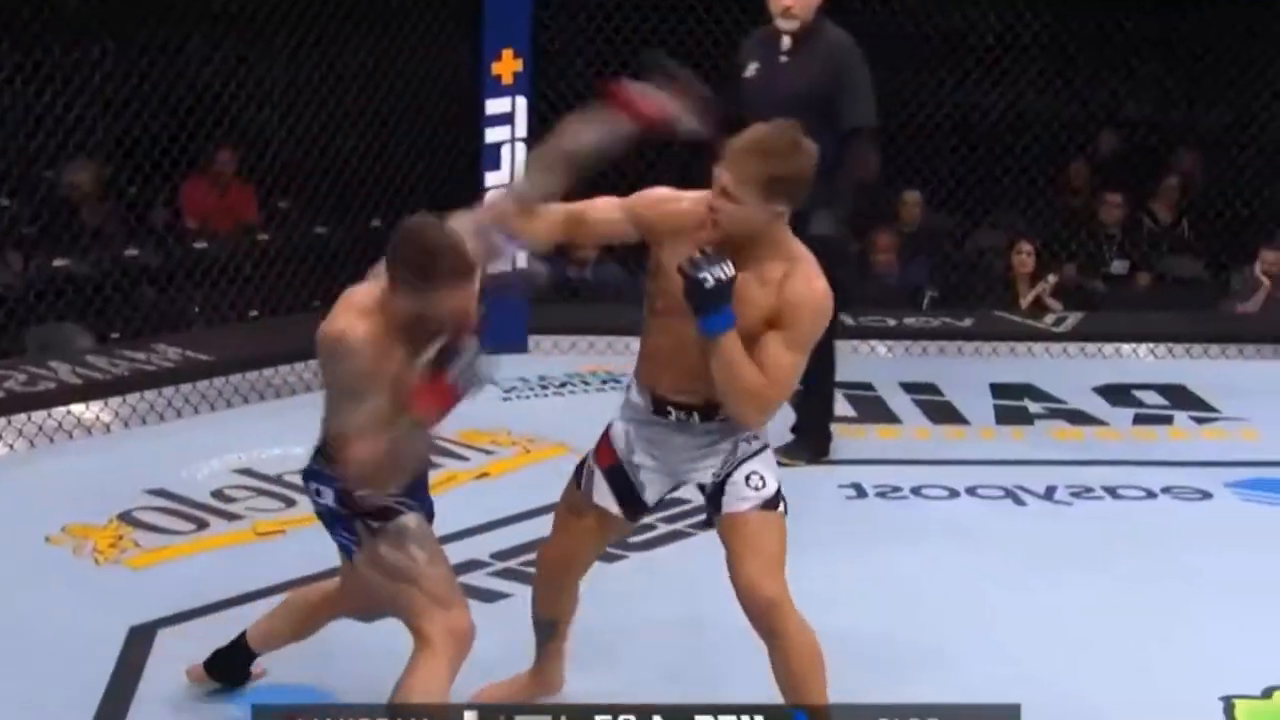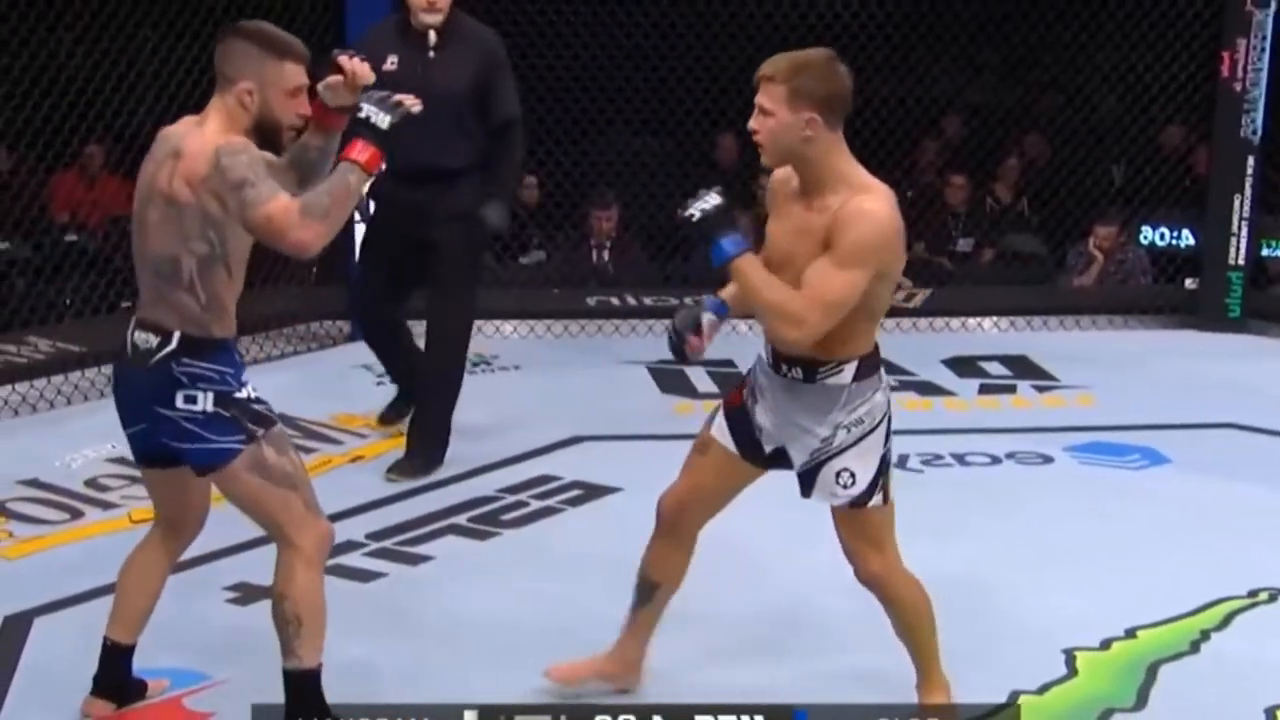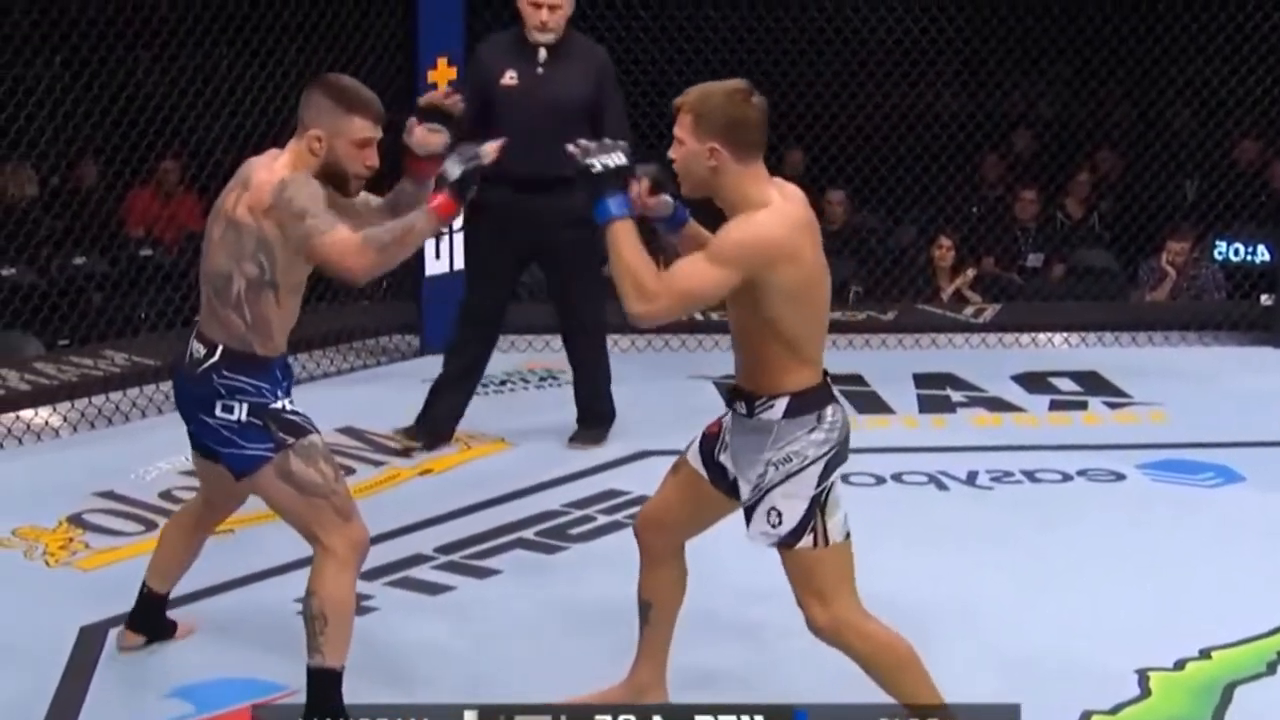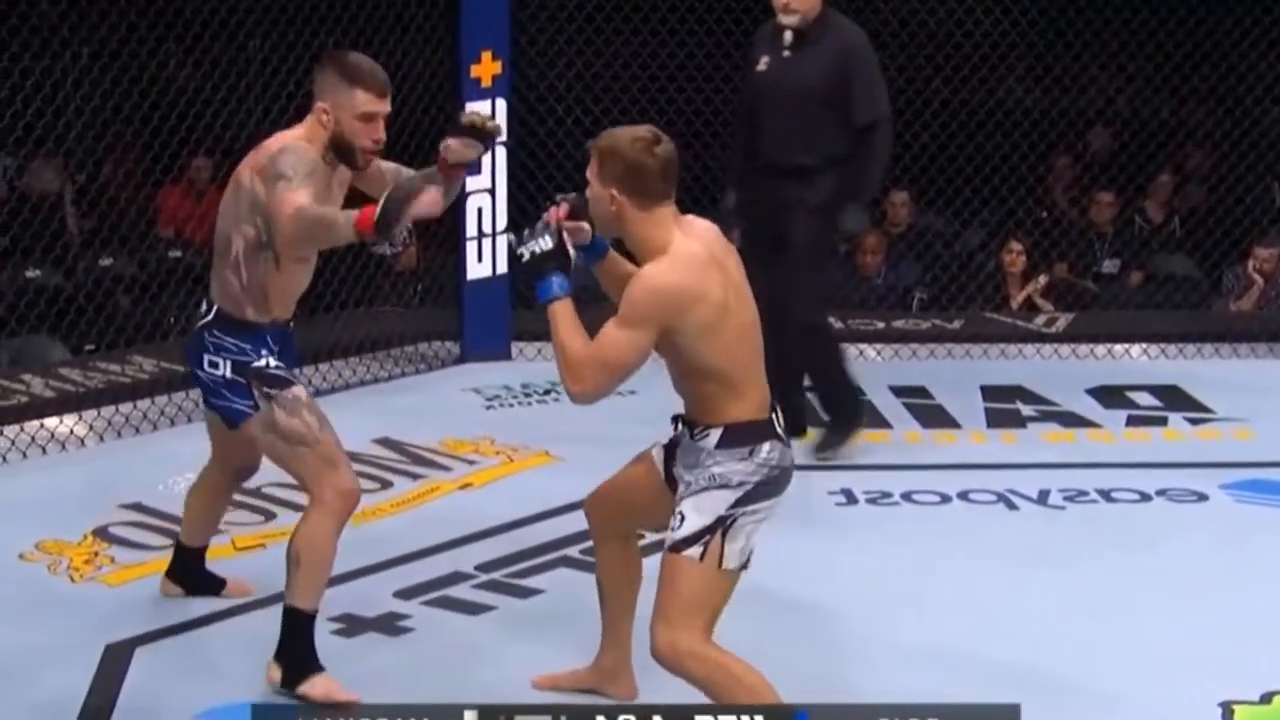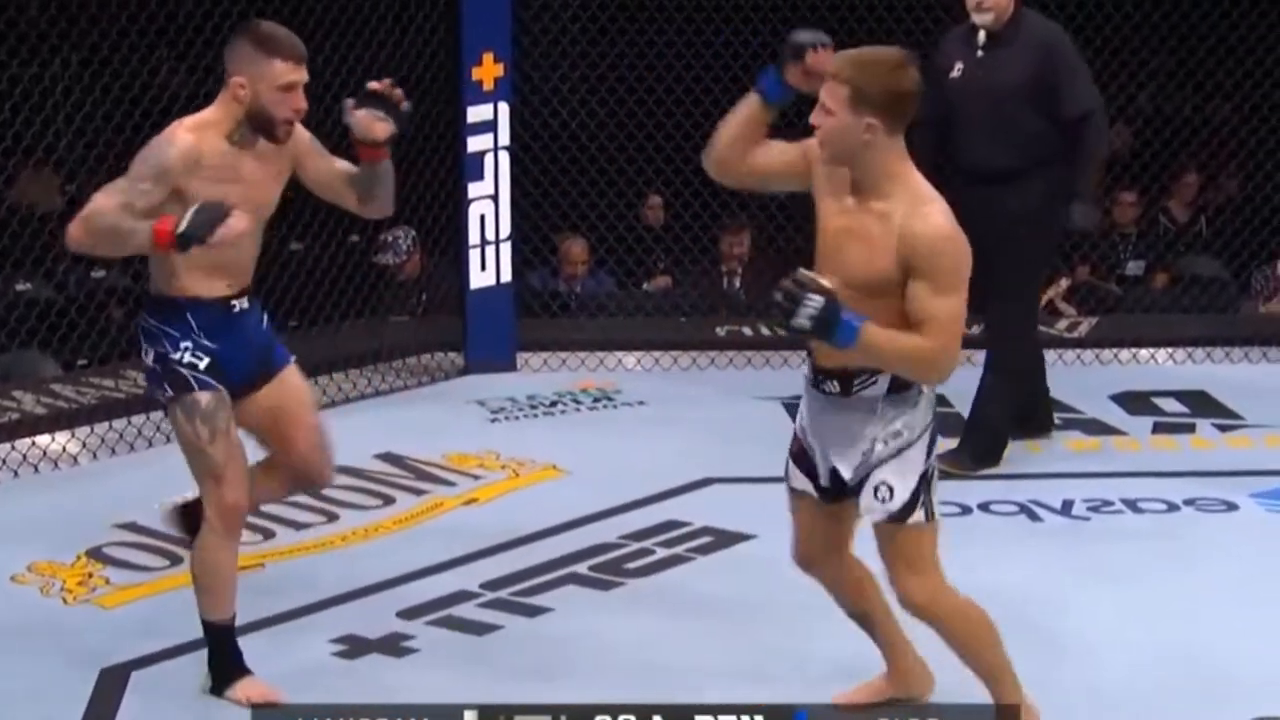
dt=1s
person 1, frame 1
left shoulder: (447, 244)
right shoulder: (349, 339)
left elbow: (535, 185)
right elbow: (366, 474)
left wrist: (628, 114)
right wrist: (430, 399)
left hip: (398, 467)
right hip: (357, 485)
left knee: (364, 596)
right knee: (446, 630)
left ankle: (227, 661)
person 1, frame 2
left shoulder: (182, 136)
right shoulder: (222, 154)
left elbow: (293, 180)
right elbow: (303, 232)
left wrist: (332, 112)
right wrist: (365, 148)
left hip: (146, 367)
right hip: (197, 377)
left knee: (176, 526)
right knee: (307, 536)
person 1, frame 3
left shoulder: (275, 172)
right shoulder: (288, 188)
left elbow: (382, 217)
right elbow: (357, 260)
left wrist: (422, 165)
right wrist: (446, 198)
left hip: (211, 373)
right hip: (242, 386)
left knee: (216, 502)
right knee: (343, 540)
left ankle: (144, 620)
person 1, frame 4
left shoulder: (338, 158)
right shoulder: (289, 157)
left elbow: (425, 196)
right elbow: (299, 222)
left wrist: (454, 157)
right wrist: (371, 222)
left hip: (246, 341)
right hip: (238, 348)
left knee: (232, 467)
right knee: (336, 489)
left ankle: (185, 571)
right ankle: (293, 660)
person 1, frame 5
left shoulder: (287, 139)
right shoulder: (178, 150)
left elbow: (372, 203)
right elbow: (84, 233)
left wrist: (375, 144)
right wrist: (173, 232)
left hip: (242, 320)
right hip: (184, 333)
left knee: (308, 465)
right knee: (233, 498)
left ankle: (200, 518)
right ankle: (224, 667)
person 2, frame 1
left shoulder: (804, 291)
right shoulder: (671, 211)
left elbow: (754, 409)
right elbow: (567, 223)
left wrist: (717, 318)
left hip: (730, 440)
right hip: (645, 422)
left knee: (768, 600)
right knee: (557, 563)
right ankle: (544, 675)
person 2, frame 2
left shoulder: (870, 215)
right shoulder: (782, 184)
left elbow: (798, 325)
left wrist: (727, 246)
right wrist: (716, 307)
left hip: (842, 401)
right hip: (771, 383)
left knee: (875, 565)
right knee: (676, 512)
left ankle: (933, 682)
right ankle: (626, 657)
person 2, frame 3
left shoulder: (761, 230)
right shoulder: (771, 198)
left elbow: (647, 305)
right elbow: (723, 269)
left wrist: (612, 204)
right wrist: (665, 214)
left hip: (794, 430)
right hip: (750, 416)
left knee: (832, 615)
right knee: (656, 528)
left ankle: (943, 714)
right ankle: (644, 685)
person 2, frame 4
left shoulder: (668, 279)
right shoulder: (694, 233)
left elbow: (584, 381)
left wrist: (551, 280)
right wrist: (591, 248)
left hip: (738, 460)
right hip: (709, 440)
left knee: (677, 642)
right knee: (605, 513)
right ankle: (612, 670)
person 2, frame 5
left shoulder: (929, 227)
right shoulder: (828, 162)
left elbow: (938, 356)
right elbow: (725, 163)
left wrist: (841, 327)
right wrist: (777, 84)
left hip: (888, 413)
right hip: (823, 400)
left knee: (923, 592)
right knee: (818, 556)
person 3, frame 1
left shoulder: (838, 51)
right shoulder: (754, 48)
left elbow: (858, 140)
left wrist: (835, 209)
left hip: (812, 208)
left ankle: (813, 434)
person 3, frame 2
left shoulder: (481, 45)
right shoulder: (380, 42)
left elbow: (507, 129)
left wrist: (500, 197)
left hip: (462, 202)
right hip: (398, 198)
left knee: (448, 324)
right knee: (370, 307)
left ankle: (427, 444)
right ankle: (413, 383)
person 3, frame 3
left shoulder: (592, 60)
right shoulder: (493, 55)
left elbow: (614, 141)
right elbow: (465, 131)
left hip: (570, 208)
right hip: (503, 204)
left knee: (582, 318)
right knee: (478, 314)
left ankle: (595, 416)
right ankle: (436, 422)
person 3, frame 4
left shoulder: (846, 43)
right shoulder: (765, 40)
left elbow: (875, 129)
left wrist: (856, 203)
right wrist: (738, 186)
left hip: (818, 196)
right hip: (767, 191)
left knee: (797, 304)
right knee: (765, 305)
left ankle: (844, 409)
right ankle: (786, 415)
person 3, frame 5
left shoulder: (1045, 41)
right shoulder: (953, 47)
left elbow: (1088, 122)
right elbow: (931, 128)
left wrist: (1083, 196)
left hip: (1031, 200)
right hip: (975, 199)
left knee: (1010, 317)
right knee: (996, 313)
left ankle: (983, 441)
right ankle: (1031, 412)
